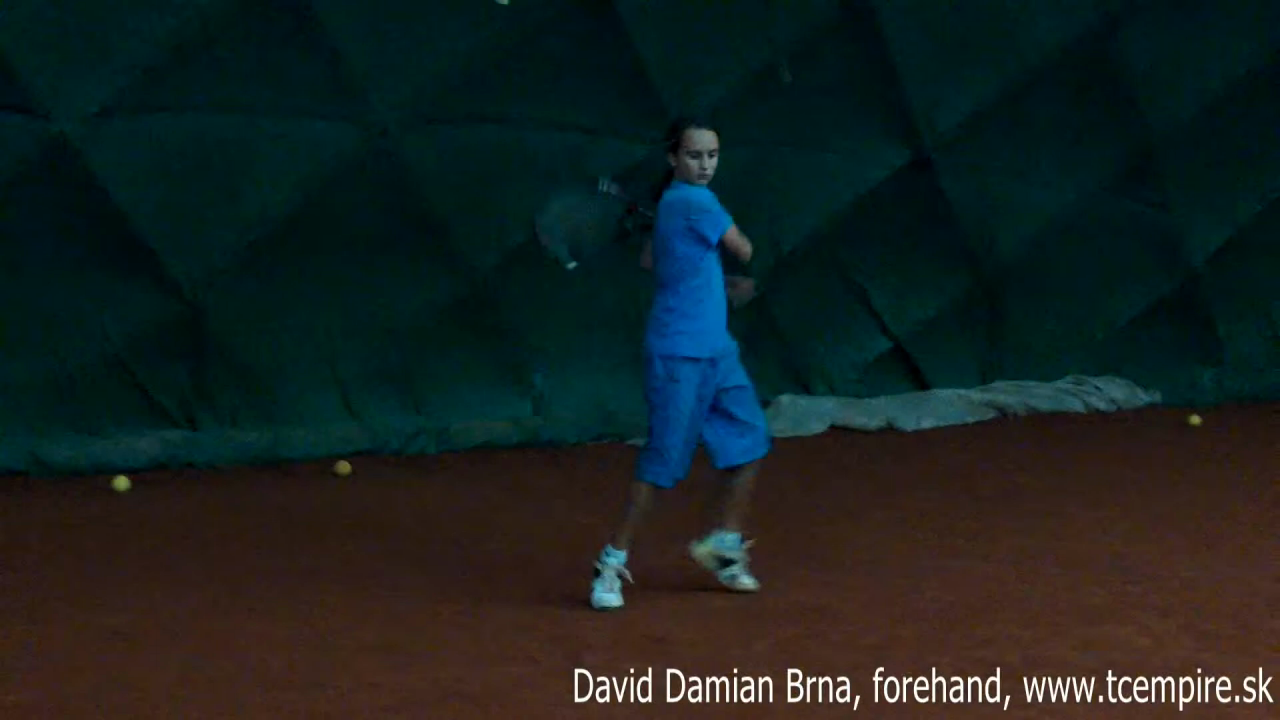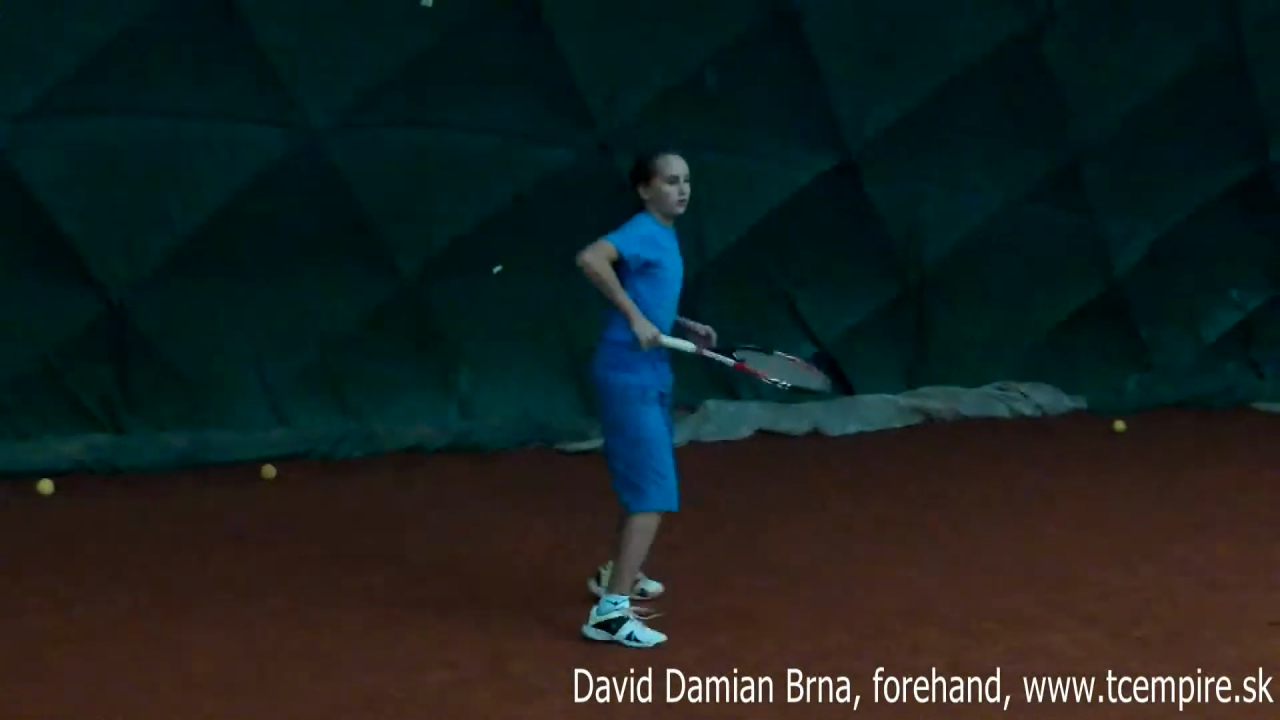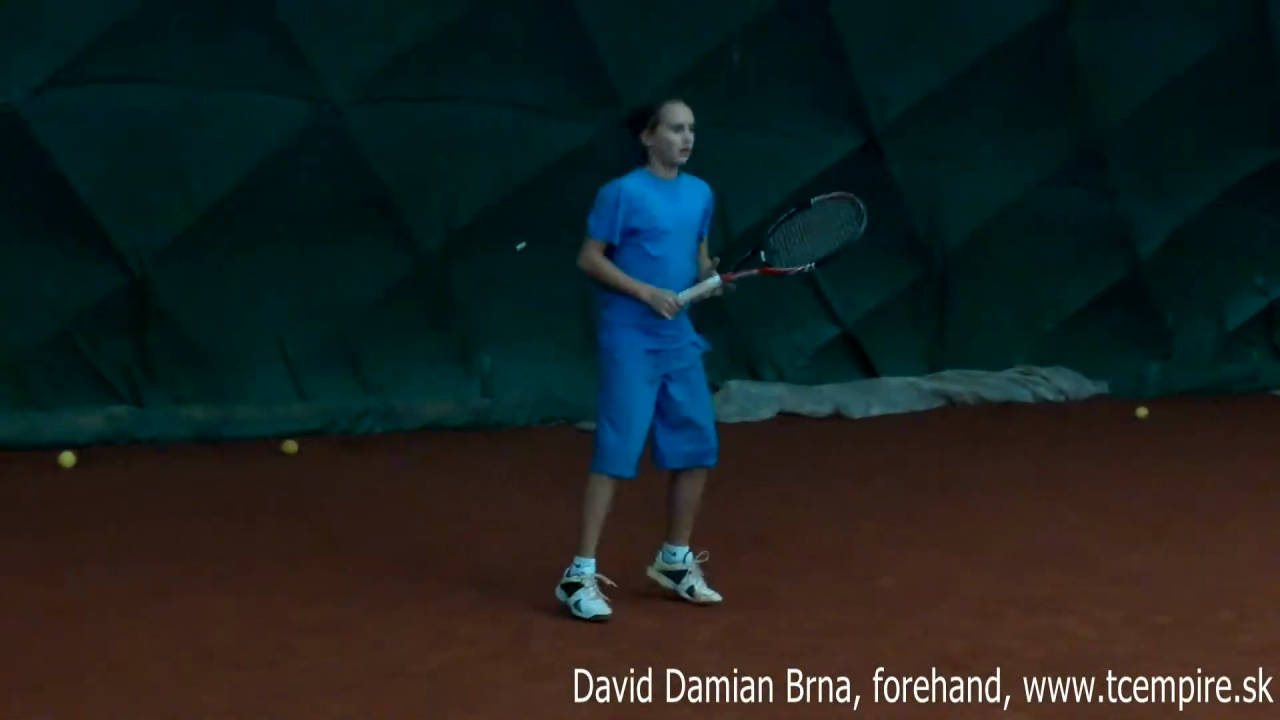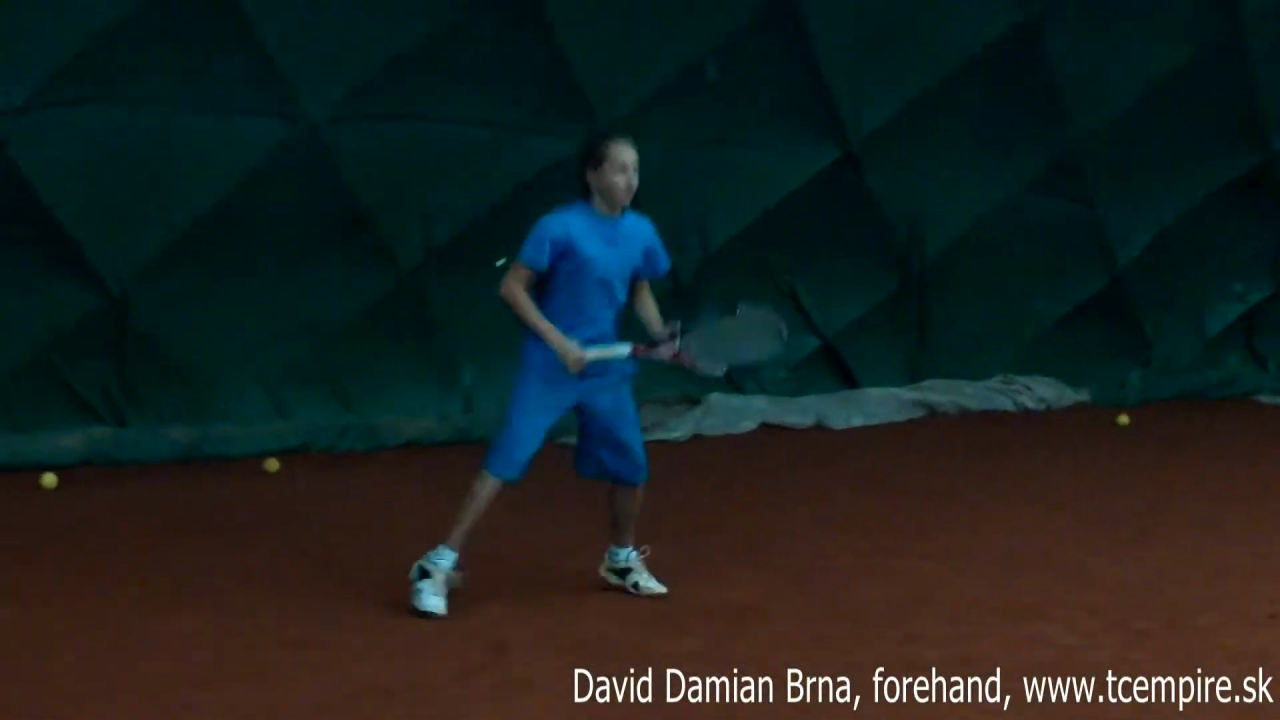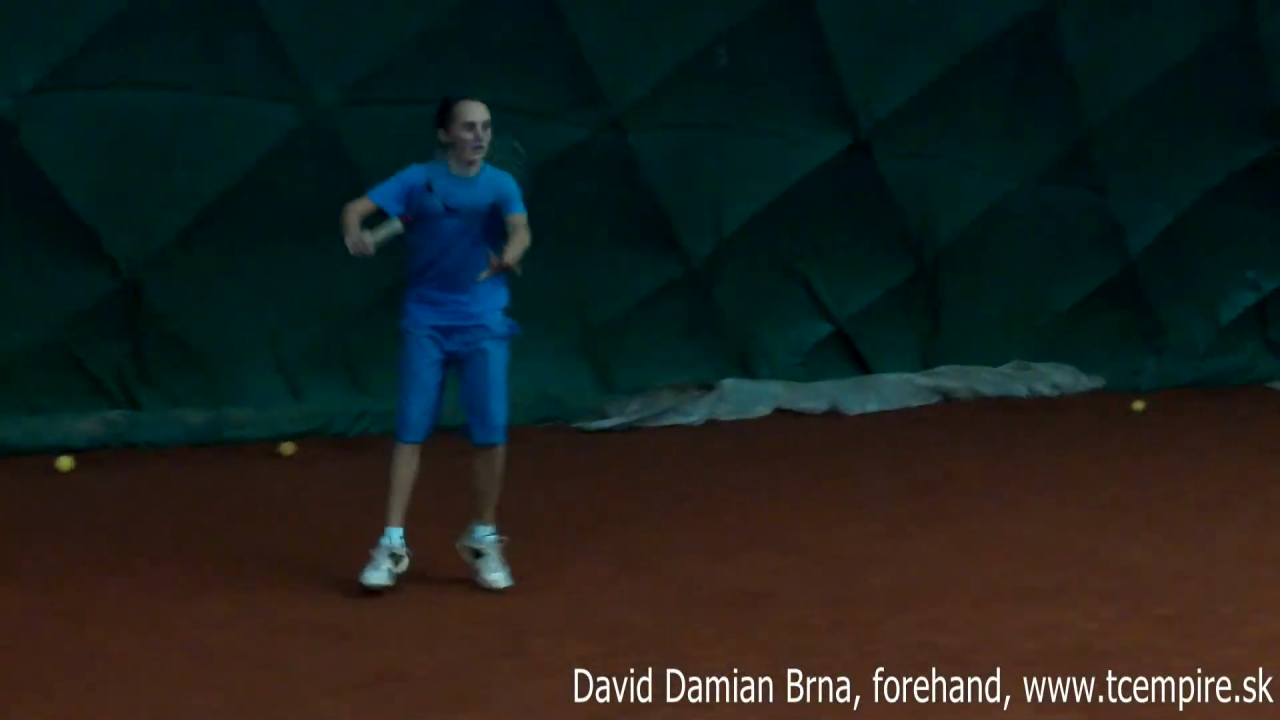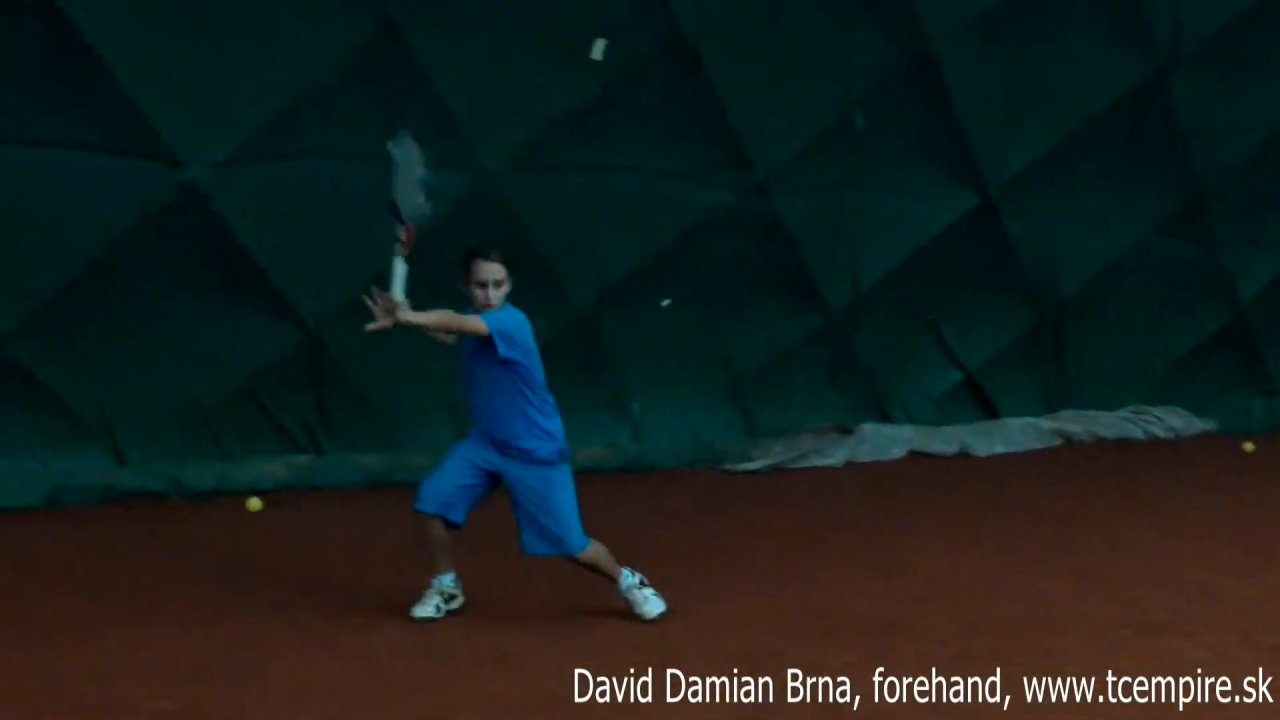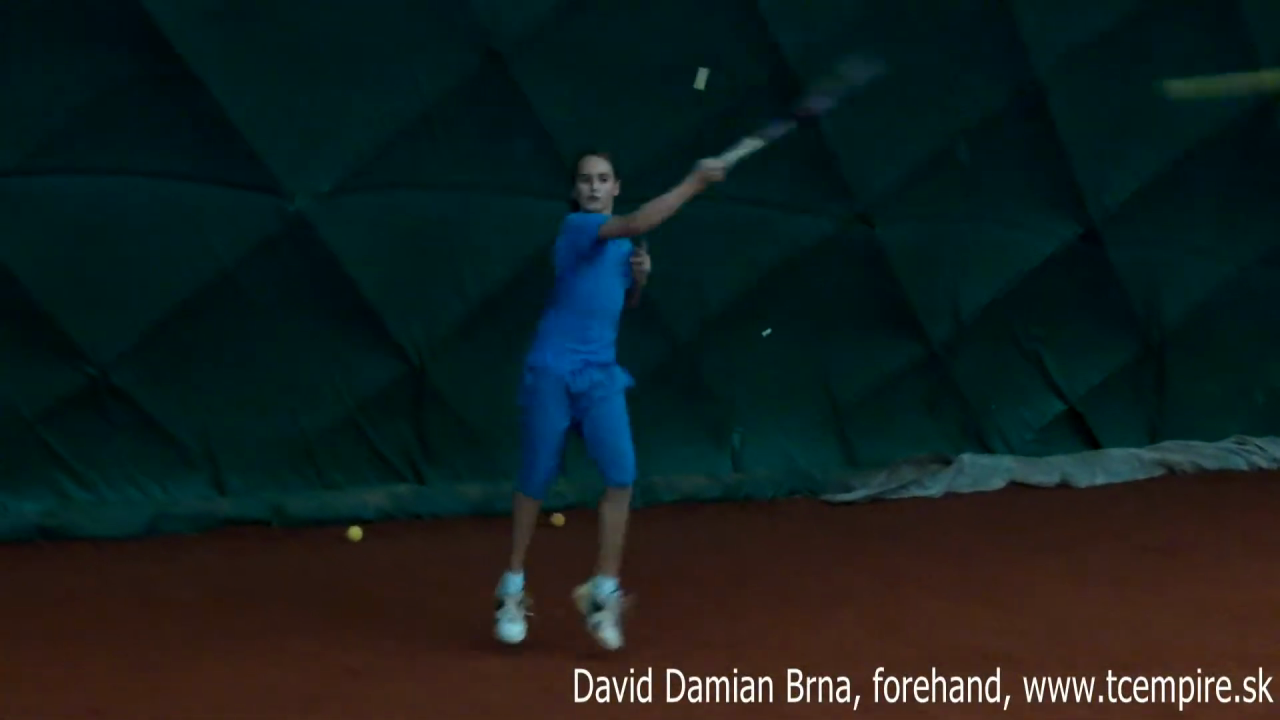
dt=0.5s
person 1, frame 1
left shoulder: (678, 201)
right shoulder: (694, 201)
left elbow: (650, 260)
right elbow: (743, 249)
left hip: (716, 349)
right hip: (680, 353)
left knee: (748, 444)
right knee: (664, 459)
left ankle: (724, 545)
right ankle: (612, 559)
person 1, frame 2
left shoulder: (662, 235)
right shoulder: (643, 231)
right elbow: (588, 259)
left wrist: (685, 325)
right wrist: (635, 318)
left hip: (648, 377)
right hip: (629, 378)
left knee: (651, 485)
right knee: (654, 490)
left ankle: (618, 572)
right ankle: (611, 610)
person 1, frame 3
left shoulder: (700, 193)
right shoulder: (622, 191)
right elbow: (588, 258)
left wrist: (710, 276)
right wrist: (646, 291)
left hip: (679, 339)
right hip: (627, 339)
left knee: (698, 448)
right knee: (617, 452)
left ankle: (674, 561)
right ankle: (582, 573)
person 1, frame 4
left shoulder: (642, 233)
right shoulder: (559, 228)
left elbow: (640, 294)
right elbow: (511, 288)
left wrist: (660, 333)
right wrist: (557, 342)
left hip: (604, 366)
right hip: (547, 365)
left knee: (631, 465)
right knee: (507, 459)
left ankle: (622, 560)
right ankle: (440, 563)
person 1, frame 5
left shoulder: (501, 183)
right shoulder: (420, 179)
left elbow: (520, 231)
right elbow: (360, 206)
left wrist: (507, 257)
right wrist: (353, 231)
left hip: (483, 321)
right hip: (426, 318)
left knee: (489, 431)
right knee: (412, 427)
left ankle: (481, 539)
right ankle: (391, 543)
person 1, frame 6
left shoulder: (511, 321)
right shoulder: (472, 323)
left elbow: (456, 322)
right elbow: (451, 333)
left wrist: (406, 318)
right wrist: (401, 314)
left hip: (537, 449)
right hip: (487, 441)
left knee: (571, 544)
right knee: (431, 500)
left ankle: (628, 581)
right ankle: (445, 586)
person 1, frame 7
left shoulder: (620, 239)
right shoulder: (576, 227)
right elbow: (634, 224)
left wrist: (639, 271)
right wrist: (691, 184)
left hip: (601, 372)
right hip: (553, 369)
left knee: (620, 476)
right knee: (536, 478)
left ankle: (602, 593)
right ankle: (512, 588)
